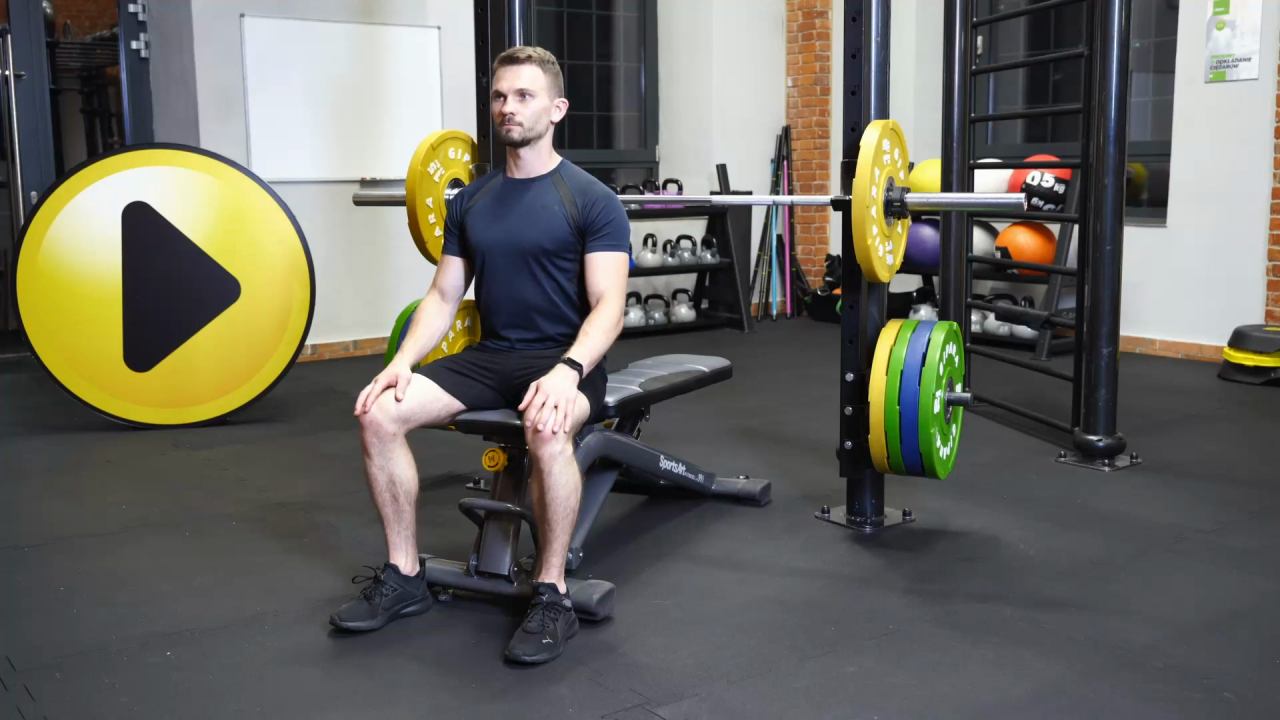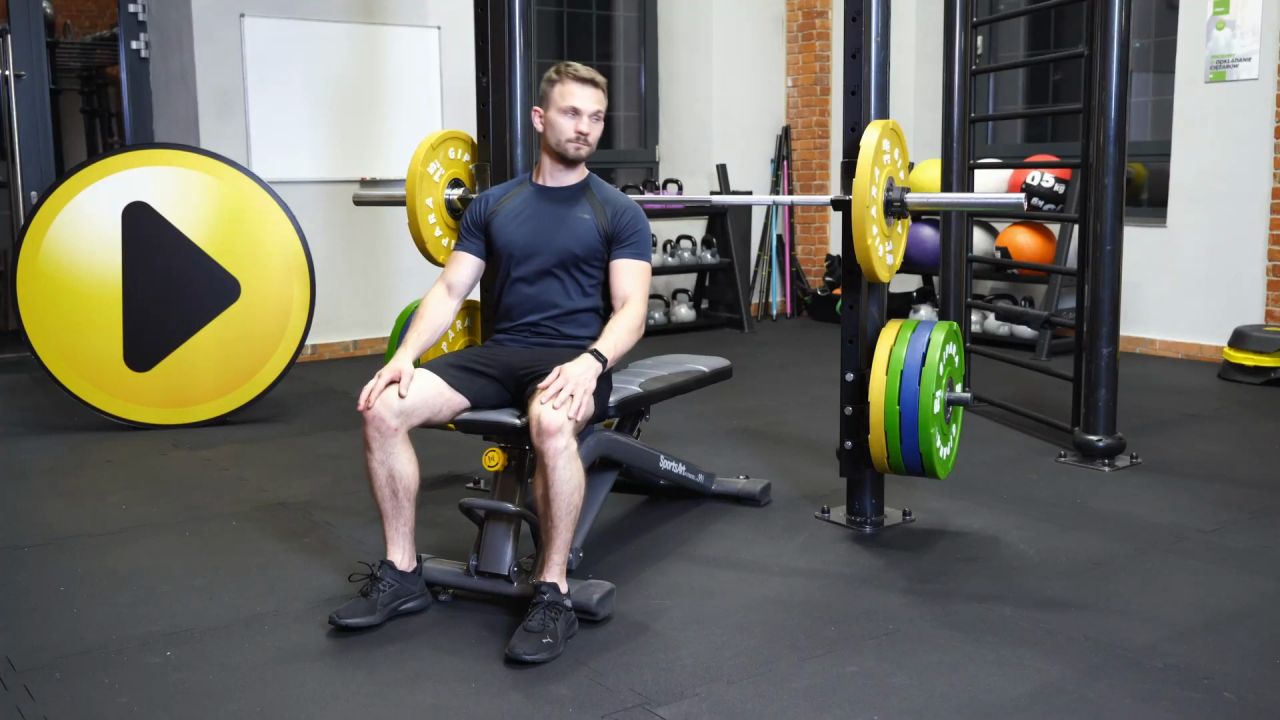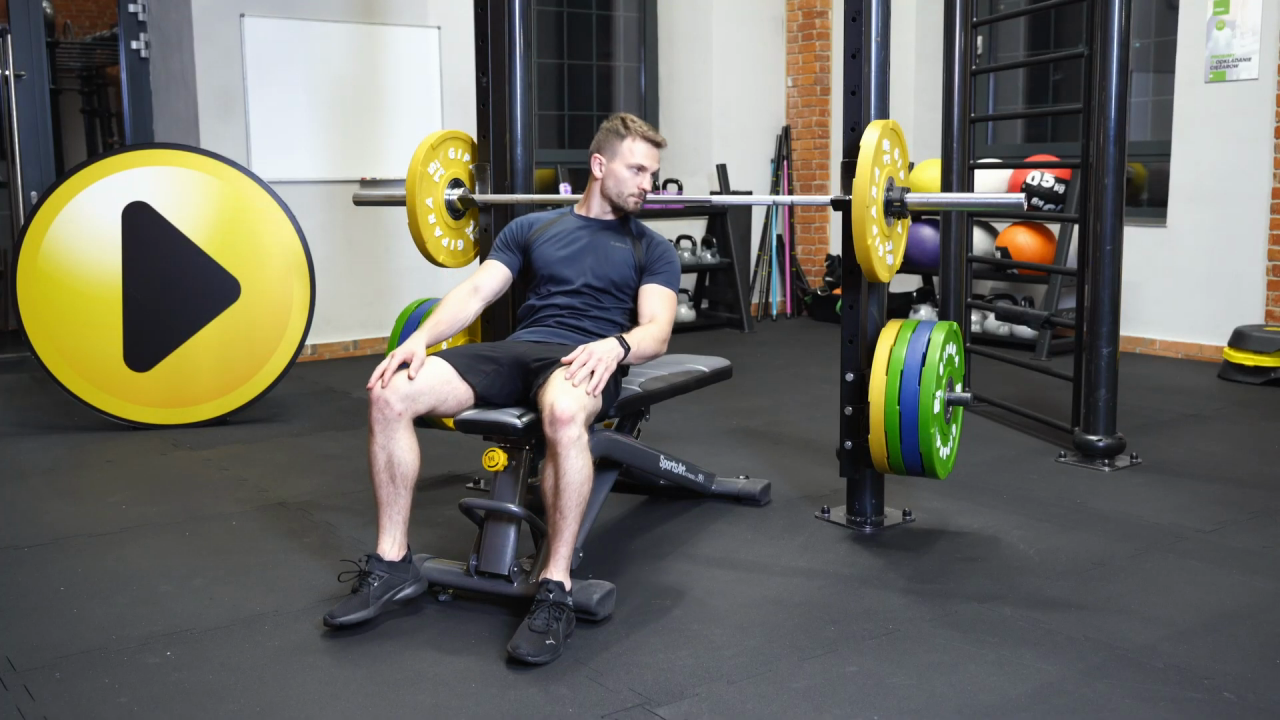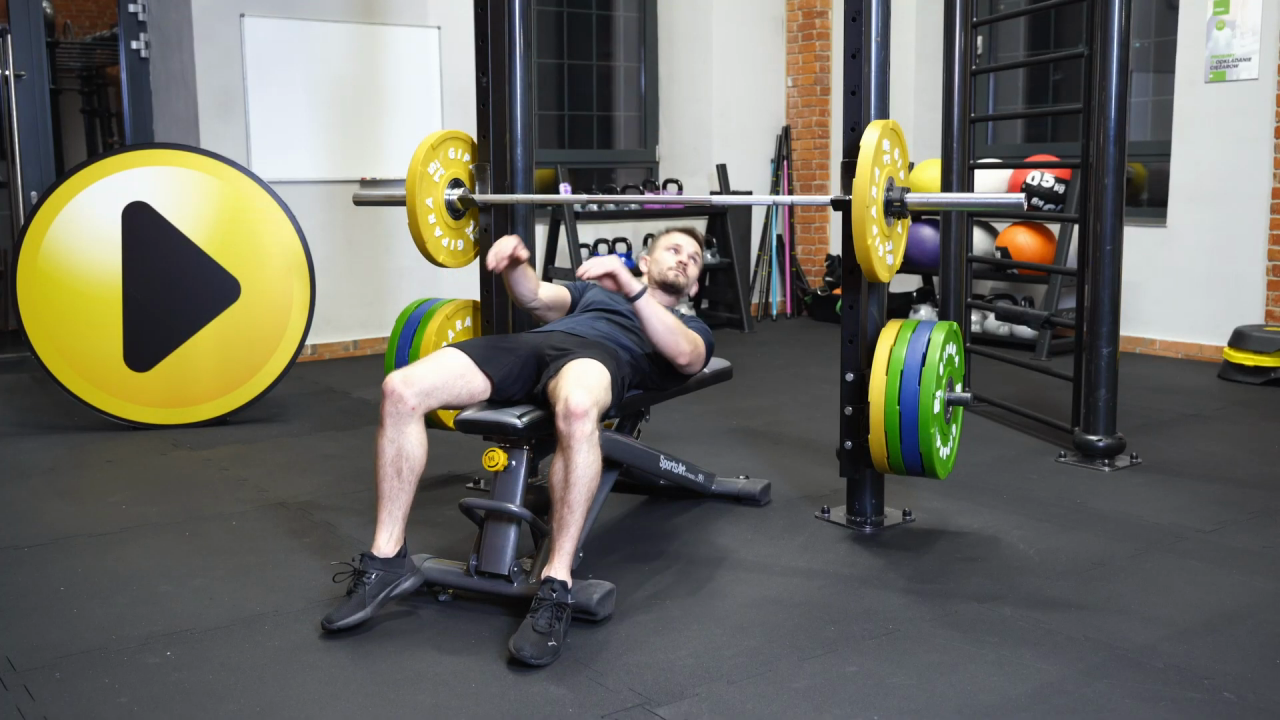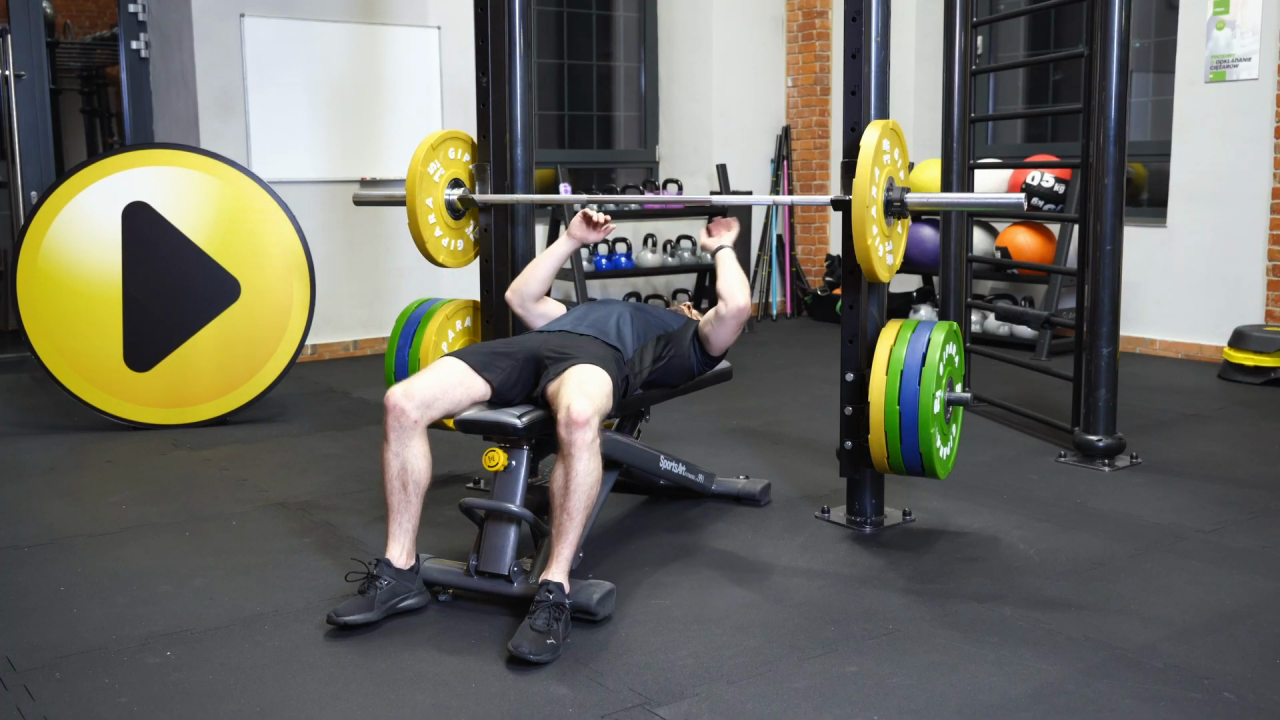
dt=0.7s
person 1, frame 1
left shoulder: (592, 200)
right shoulder: (470, 201)
left elbow: (608, 306)
right elbow: (443, 296)
left wrist: (568, 370)
right wrist: (403, 360)
left hip: (564, 361)
right hip: (490, 356)
left knee: (547, 431)
right knee: (380, 413)
left ankle: (552, 595)
right ankle: (404, 577)
person 1, frame 2
left shoulder: (618, 213)
right shoulder: (492, 204)
left elbow: (631, 309)
right elbow: (450, 289)
left wrist: (592, 361)
right wrist: (406, 355)
left hip: (573, 359)
right hip: (499, 353)
left knee: (552, 425)
right knee: (382, 409)
left ankle: (553, 595)
right ankle: (402, 572)
person 1, frame 3
left shoulder: (654, 251)
right shoulder: (533, 227)
left elbow: (656, 332)
right elbow: (475, 292)
left wrist: (615, 344)
right wrist: (422, 337)
left hip: (583, 358)
right hip: (516, 350)
left knee: (564, 414)
right knee: (389, 394)
left ankle: (555, 591)
right ankle: (392, 562)
person 1, frame 4
left shoulder: (691, 330)
right shoulder: (591, 289)
left elbow: (683, 356)
right elbow: (536, 296)
left wrist: (631, 289)
right wrist: (515, 265)
right hip: (536, 344)
left knee: (576, 408)
right knee: (400, 391)
left ankle: (555, 590)
right ankle: (388, 560)
person 1, frame 5
left shoulder: (693, 344)
right shoulder: (593, 310)
left elbow: (735, 308)
right elbow: (521, 298)
left wrist: (723, 249)
right wrist: (571, 240)
left hip: (597, 354)
right hip: (536, 345)
left knee: (578, 419)
right knee: (403, 403)
left ankle: (554, 591)
right ankle: (399, 570)
